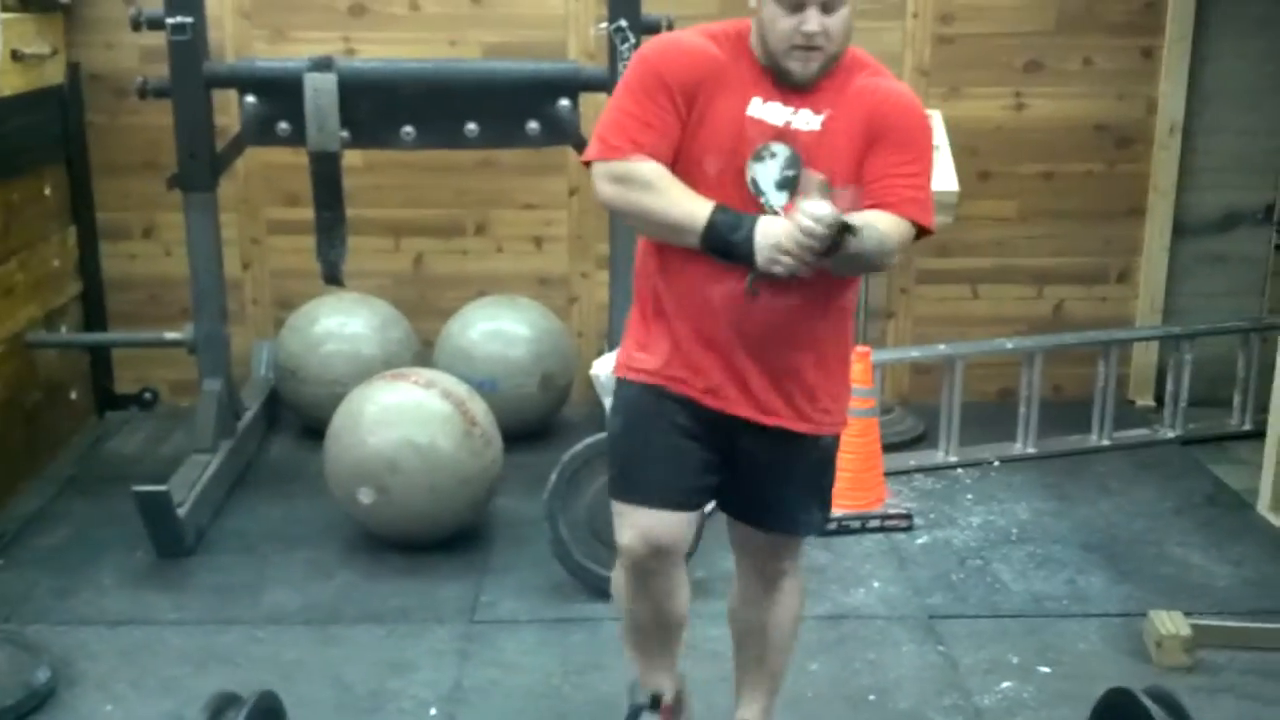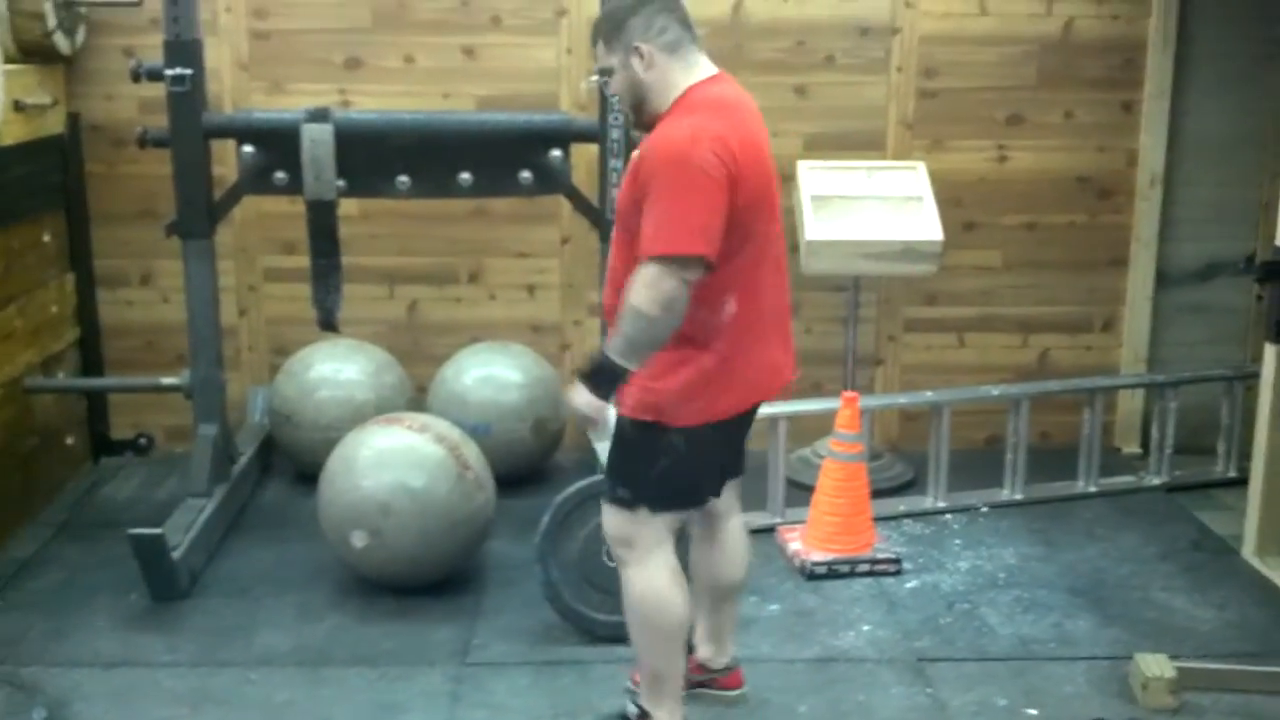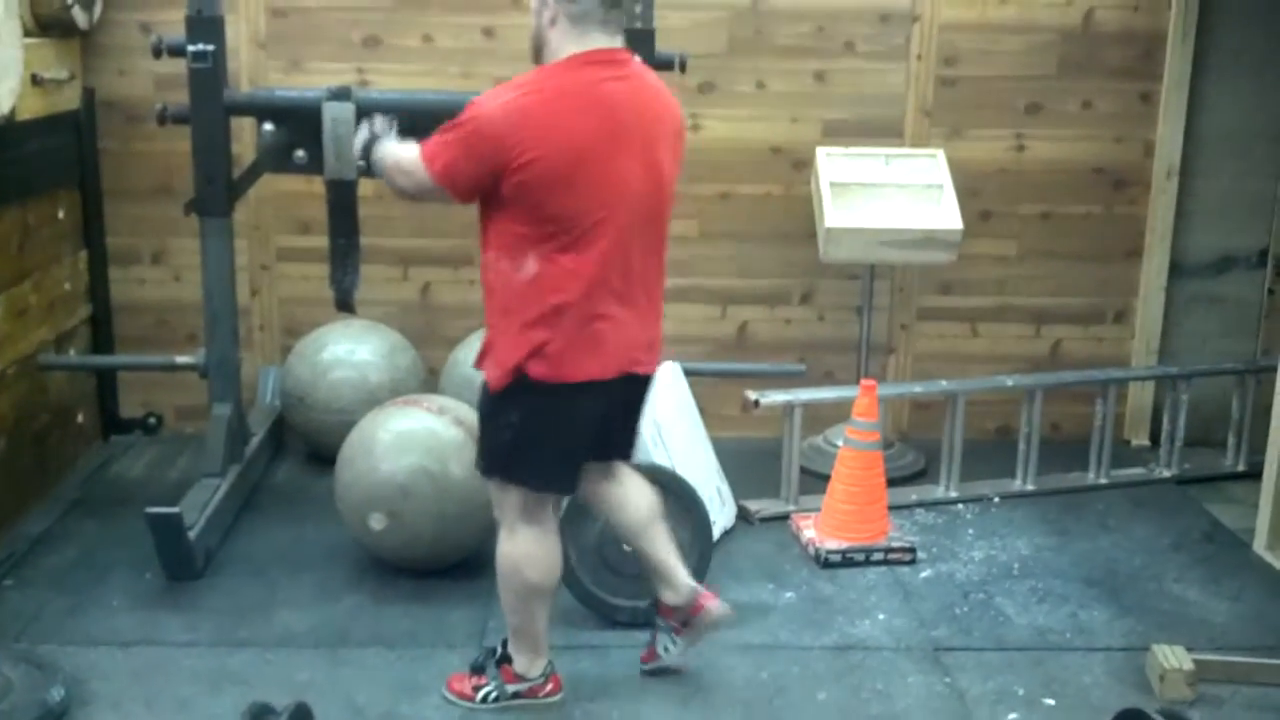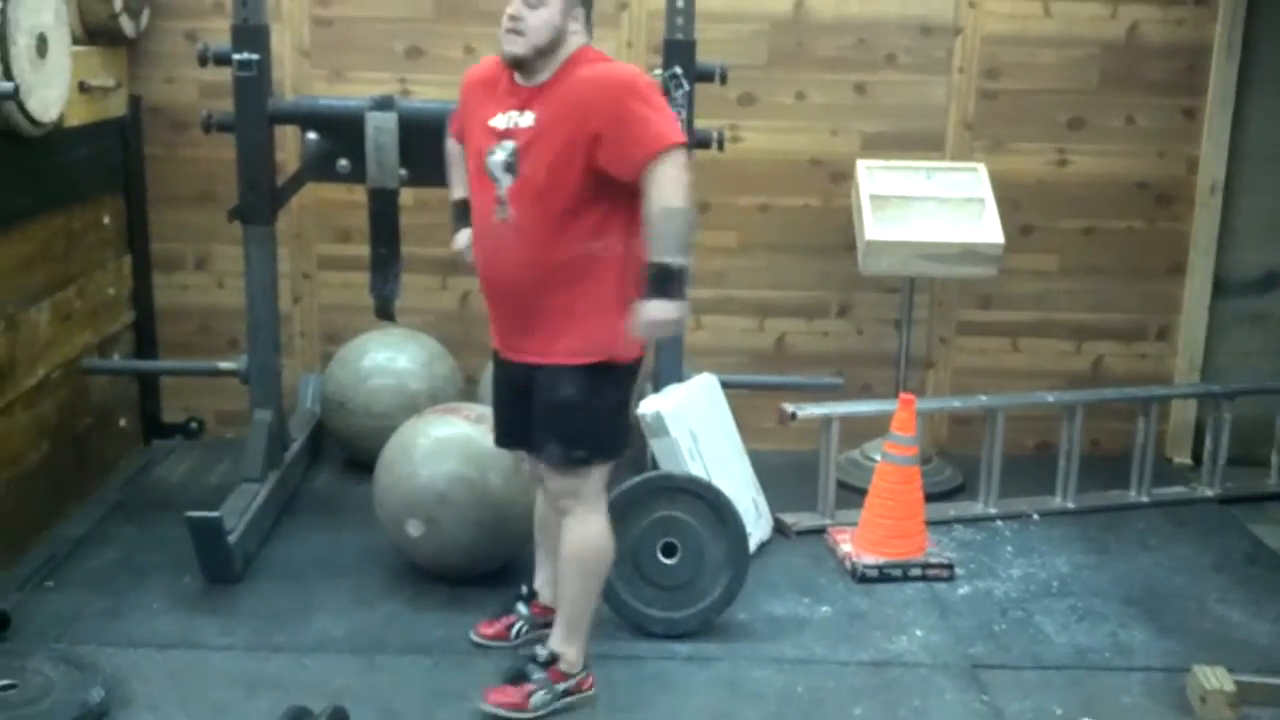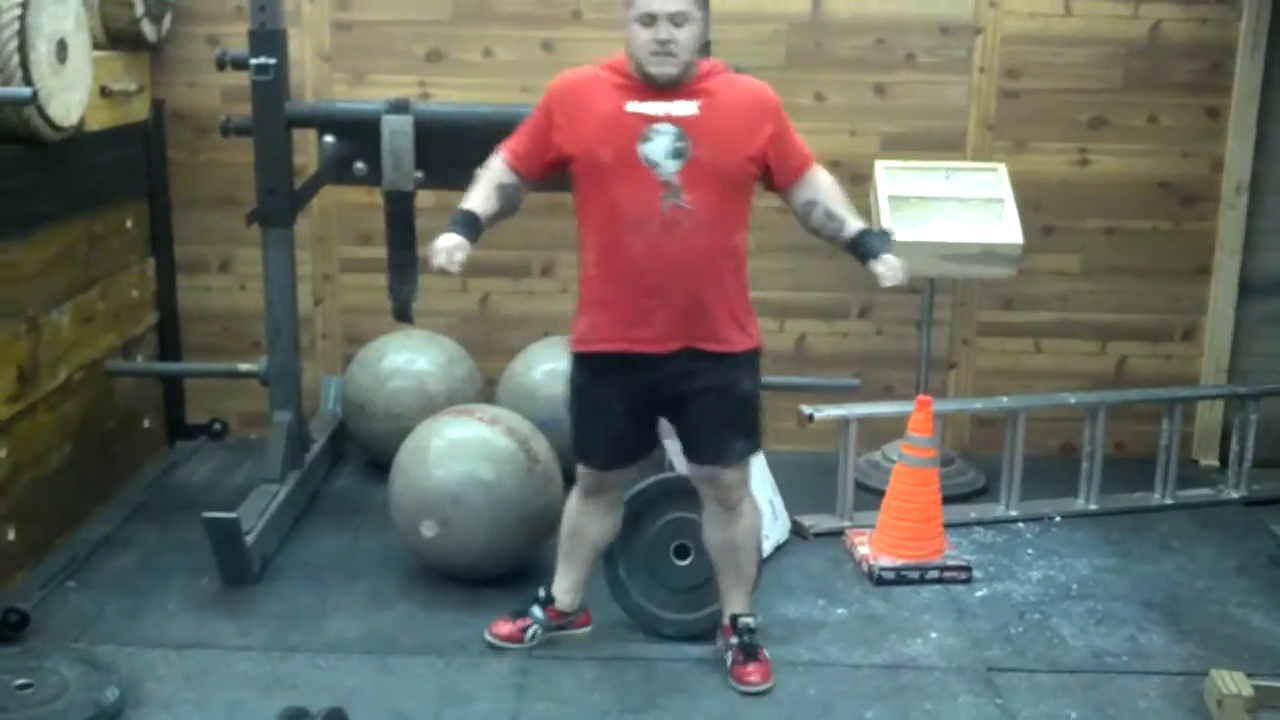
dt=0.7s
person 1, frame 1
left shoulder: (891, 108)
right shoulder: (678, 63)
left elbow: (892, 235)
right elbow: (618, 176)
left wrist: (834, 236)
right wrist: (740, 234)
left hip: (796, 386)
right hip: (672, 366)
left knee: (771, 560)
right knee: (647, 543)
person 1, frame 2
left shoulder: (688, 140)
right shoulder: (723, 108)
left elbow: (669, 276)
left wrist: (604, 374)
left hip: (692, 377)
right hip: (738, 361)
left knee: (634, 533)
right knee: (708, 507)
right ankle: (710, 658)
person 1, frame 3
left shoulder: (516, 113)
right shoulder: (658, 101)
left elbow: (414, 178)
left wrist: (375, 141)
left hip: (548, 351)
right hip: (626, 340)
left knee: (523, 510)
right knee: (601, 471)
left ankle: (525, 670)
right ankle: (683, 594)
person 1, frame 4
left shoulder: (608, 90)
right shoulder: (485, 84)
left elbow: (670, 176)
right elbow: (462, 138)
left wrist: (662, 282)
right wrist: (468, 216)
left hip: (588, 340)
right hip: (519, 337)
left knee: (575, 489)
right knee: (548, 474)
left ankle: (560, 661)
right ankle: (546, 599)
person 1, frame 5
left shoulder: (752, 102)
right shoulder: (574, 94)
left elbow: (805, 182)
right elbow: (509, 169)
left wrist: (867, 243)
right wrist: (464, 226)
left hip: (719, 343)
right hip: (612, 342)
left knee: (727, 487)
right knee: (597, 481)
left ankle: (739, 624)
right ankle: (560, 604)
